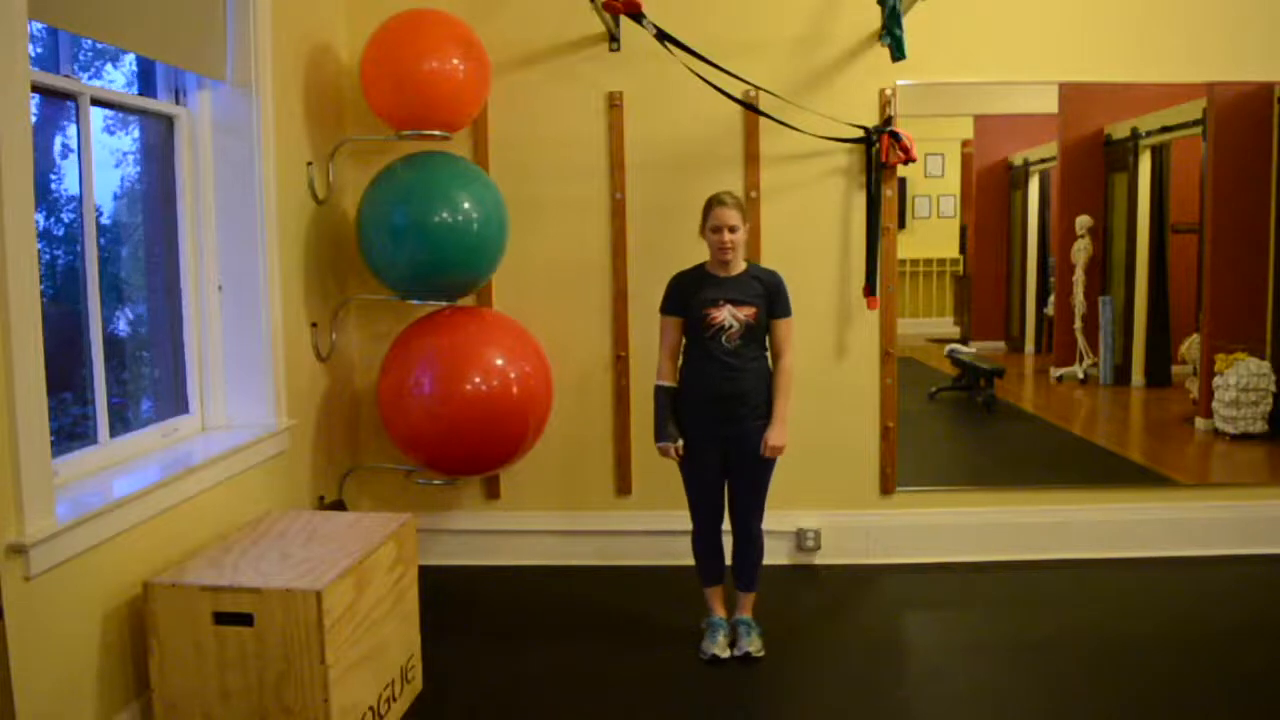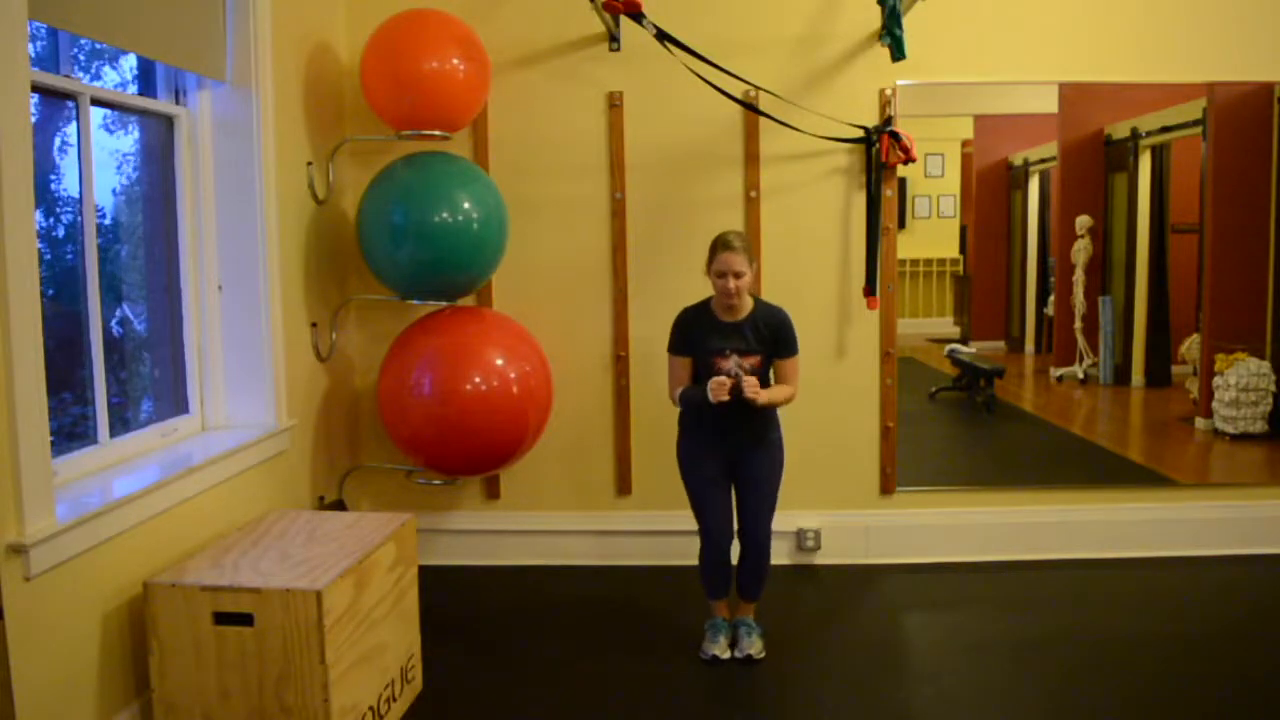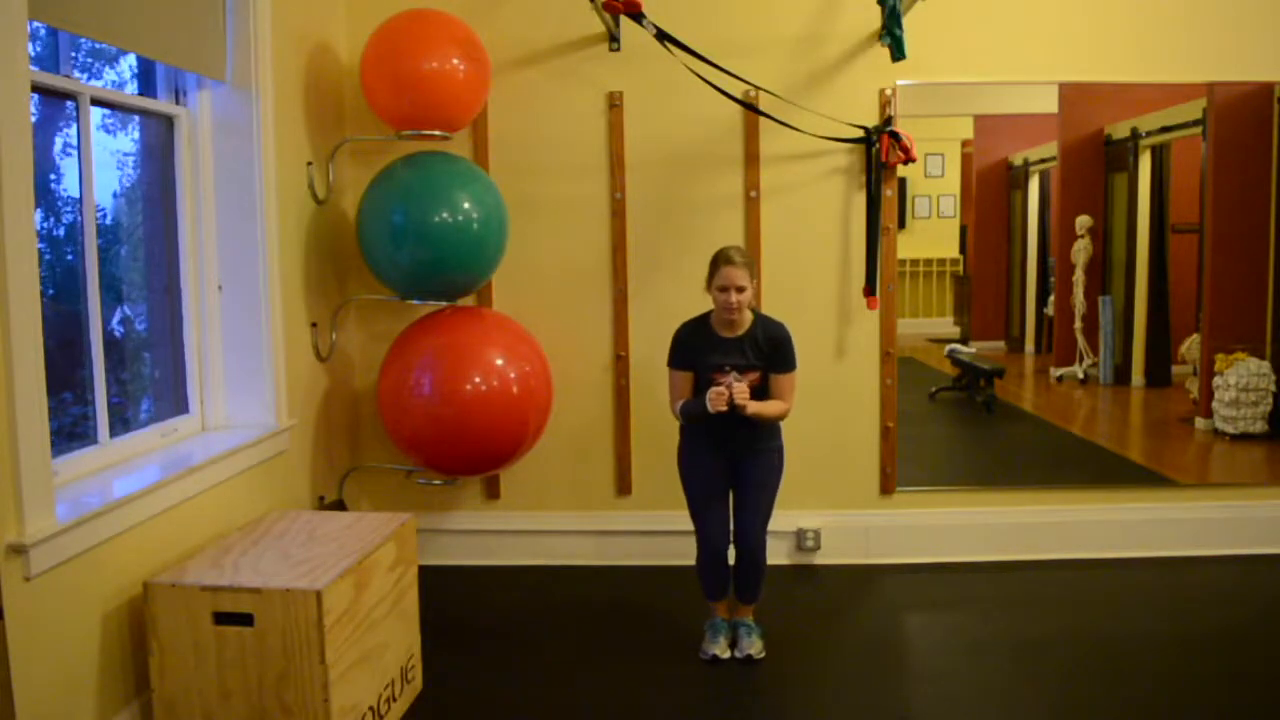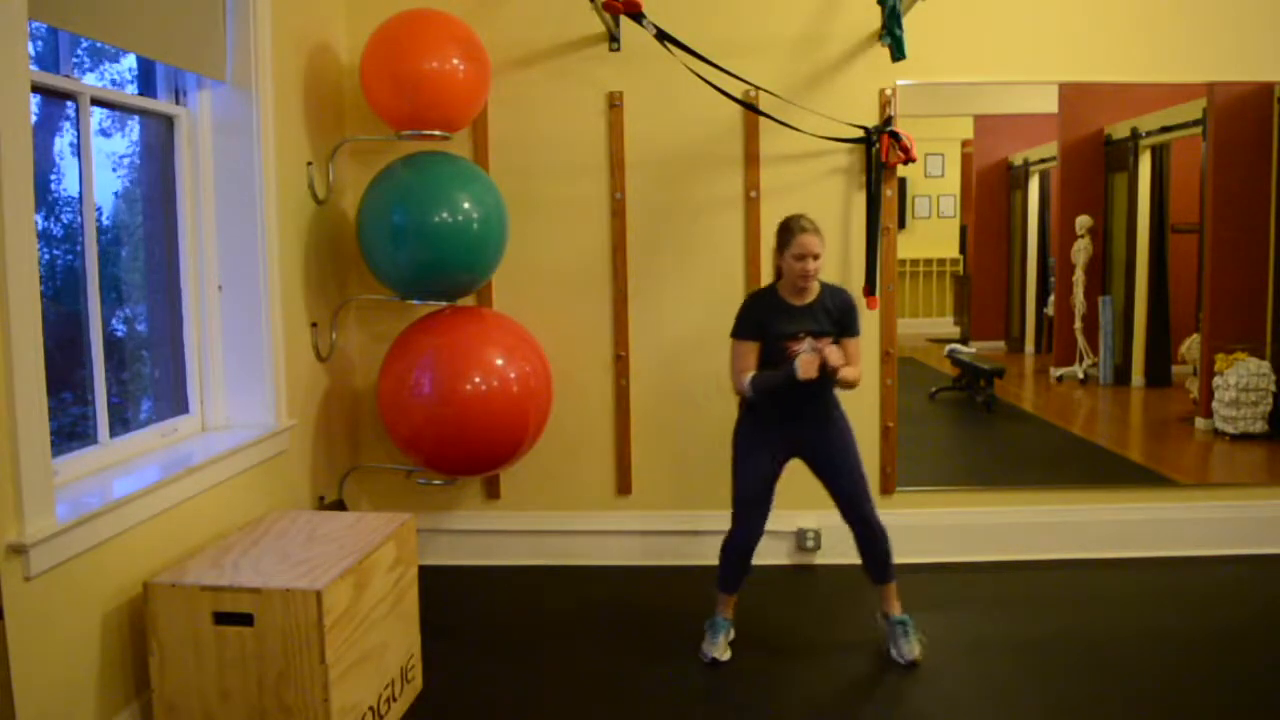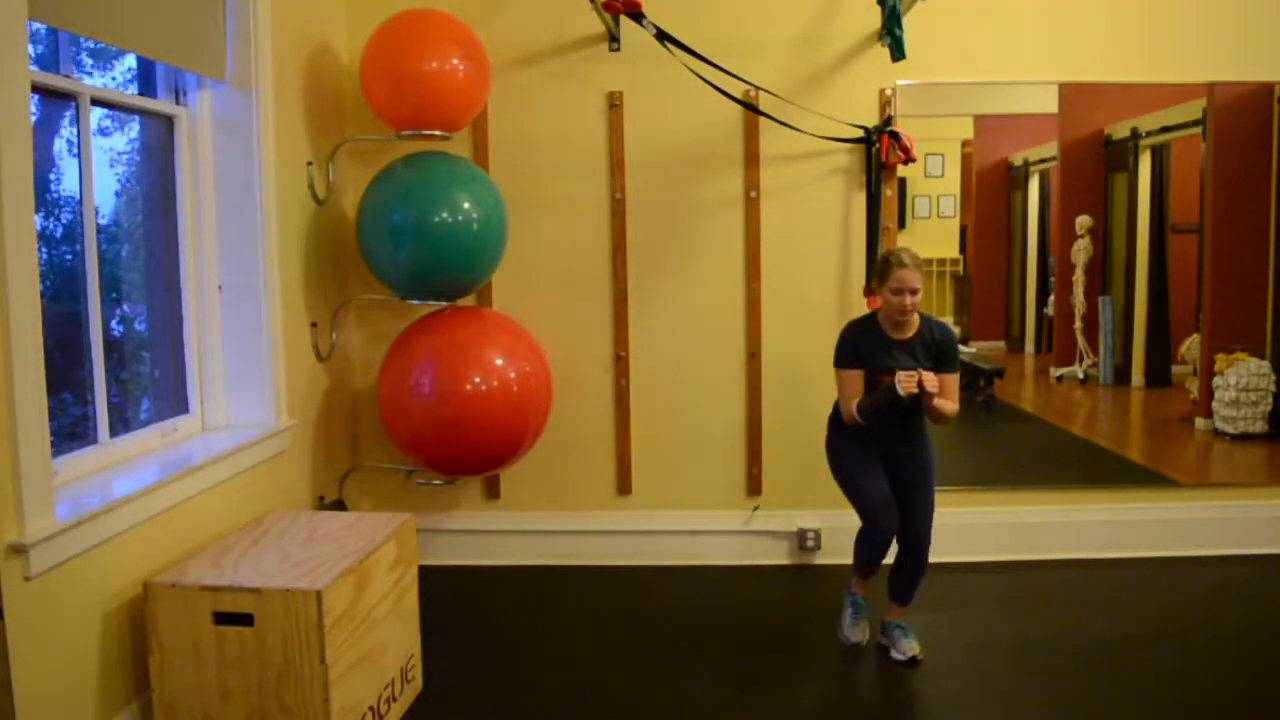
dt=0.7s
person 1, frame 1
left shoulder: (768, 283)
right shoulder: (684, 285)
left elbow: (782, 358)
right elbow: (668, 359)
left wrist: (779, 421)
right wrist: (664, 424)
left hip: (752, 422)
right hip: (699, 423)
left knee: (747, 521)
right knee: (706, 521)
left ankle: (746, 616)
right ankle: (716, 616)
person 1, frame 2
left shoulder: (774, 320)
right shoulder: (690, 322)
left elbow: (788, 386)
right elbow: (677, 390)
left wrist: (762, 395)
right wrist: (703, 394)
left hip: (758, 439)
right hip: (702, 440)
left knee: (757, 535)
right knee: (716, 536)
left ankle: (747, 618)
right ankle: (718, 619)
person 1, frame 3
left shoulder: (774, 335)
right shoulder: (689, 336)
left elbow: (783, 404)
right elbow: (678, 405)
left wrist: (749, 406)
right wrist: (704, 405)
left hip: (759, 448)
right hip: (703, 448)
left knee: (750, 539)
right knee: (712, 540)
left ankle: (746, 619)
right ankle: (718, 619)
person 1, frame 4
left shoulder: (840, 302)
right shoulder: (757, 307)
left elbow: (854, 374)
right elbow: (744, 383)
left wrist: (838, 367)
right wrist: (791, 372)
left hip: (822, 420)
right hip: (762, 427)
left knee: (863, 515)
right knee: (746, 527)
left ankle: (894, 616)
right ankle: (721, 620)
person 1, frame 5
left shoulder: (940, 337)
right shoulder: (856, 336)
left elbow: (949, 413)
right elbow: (851, 412)
left wrist: (931, 397)
right wrist: (892, 393)
left hip: (909, 443)
right hip: (855, 441)
left knee: (917, 539)
right knee: (882, 519)
left ankle: (895, 623)
right ankle: (856, 594)
